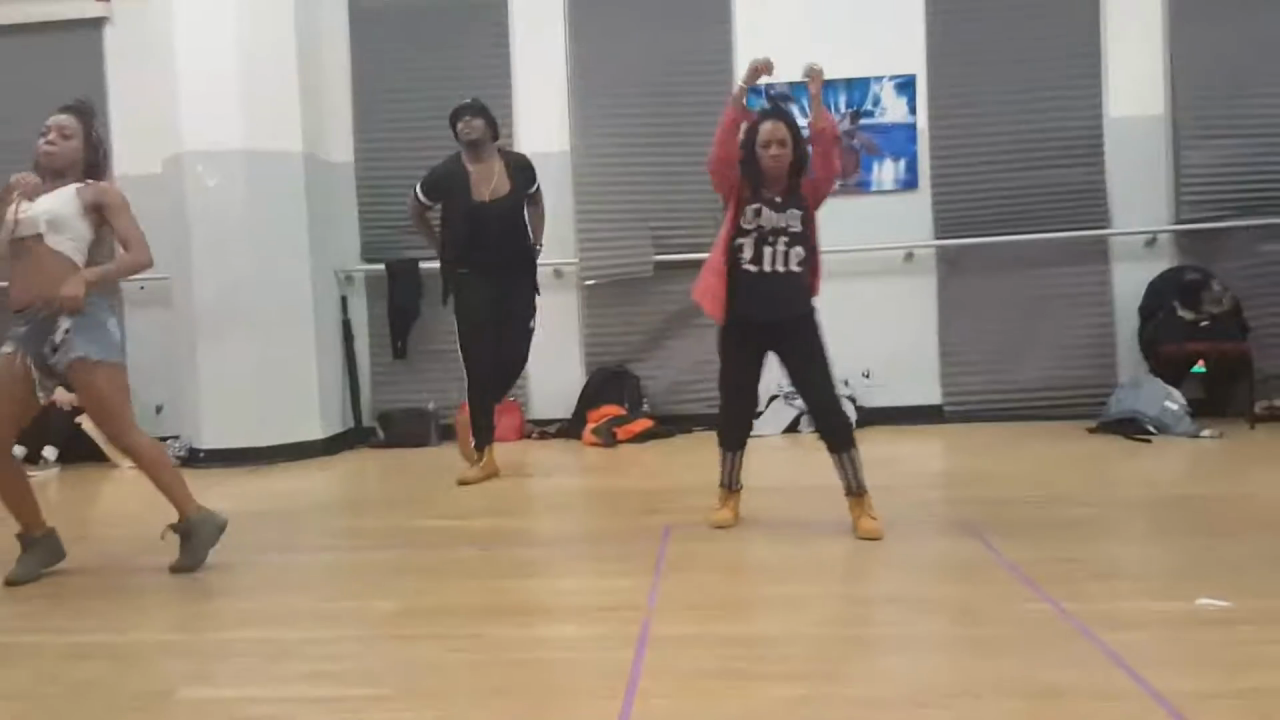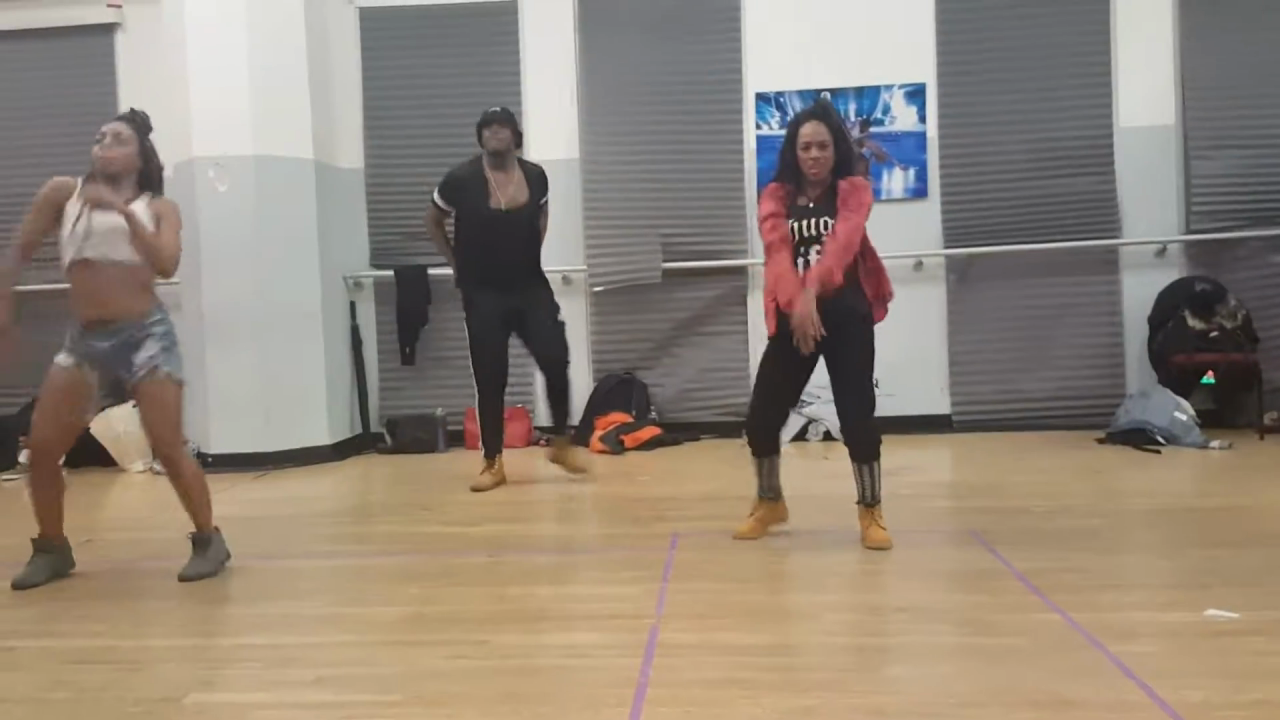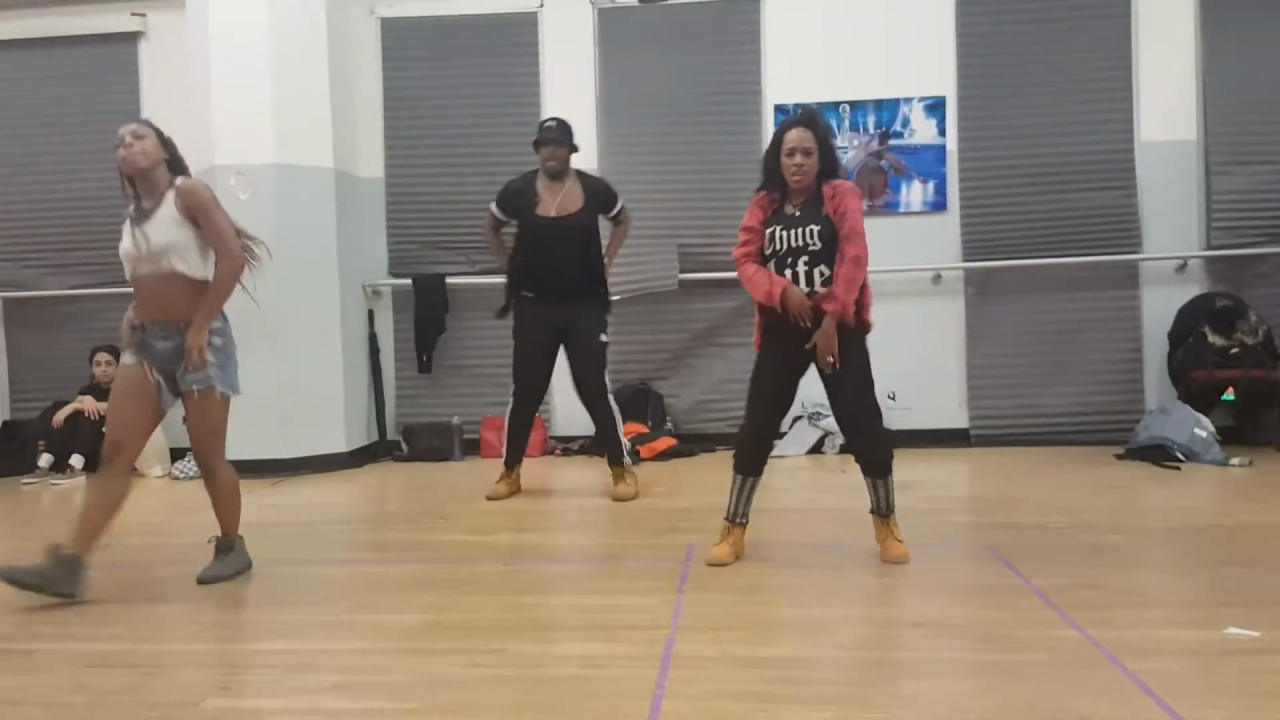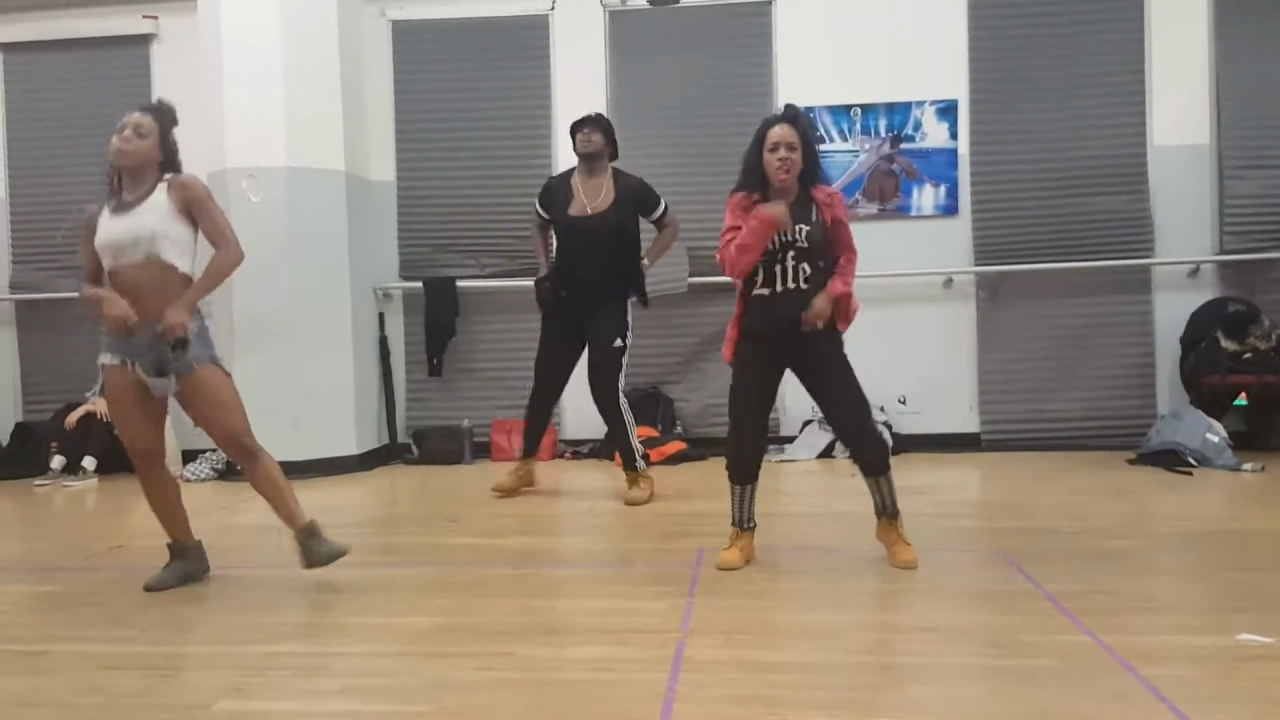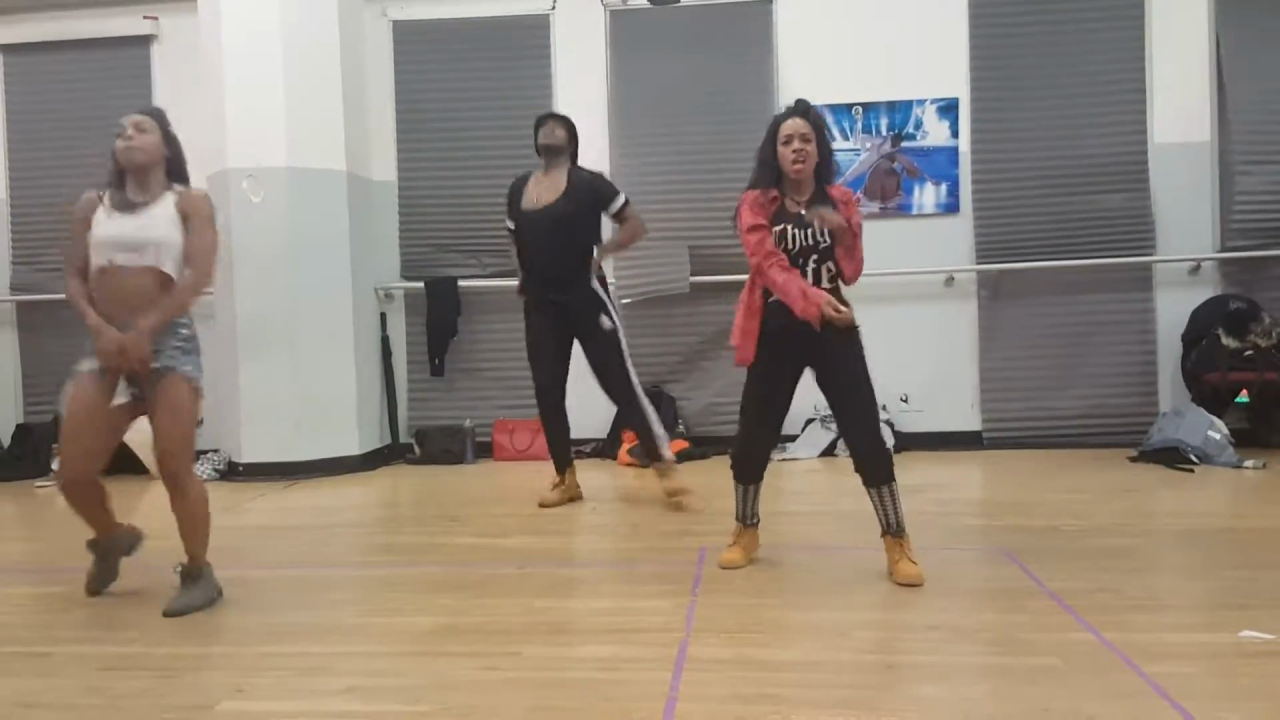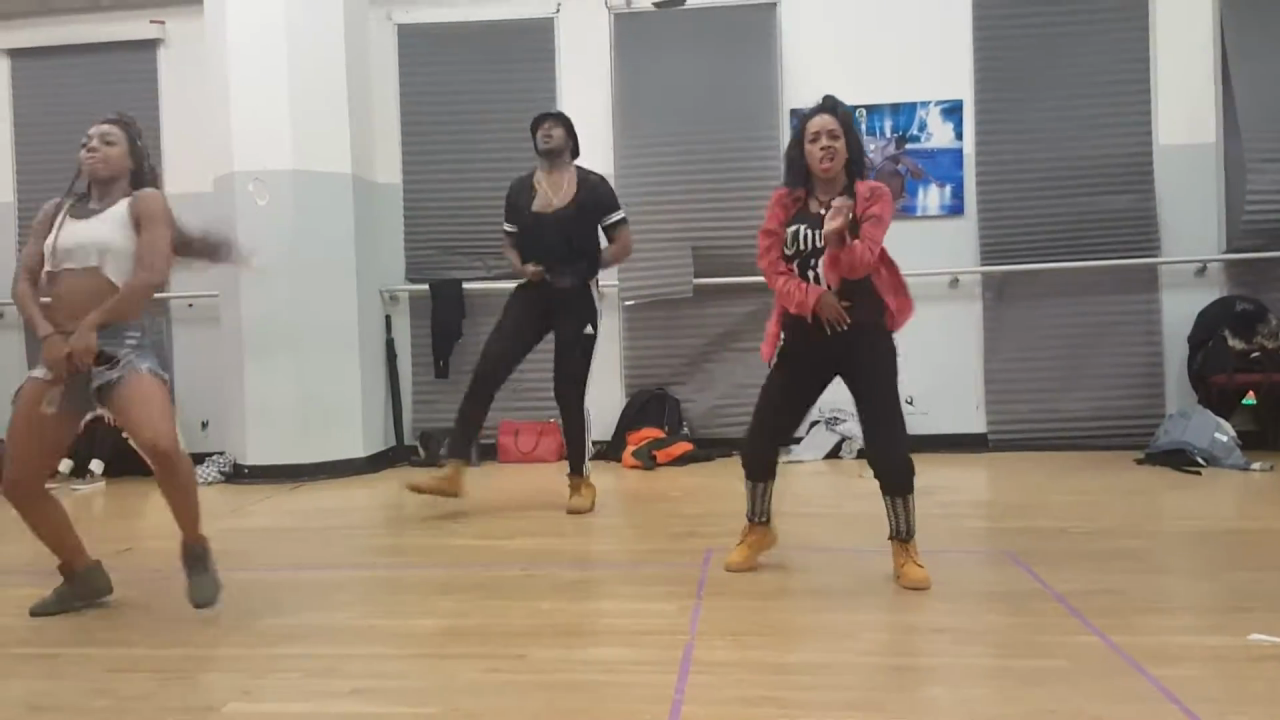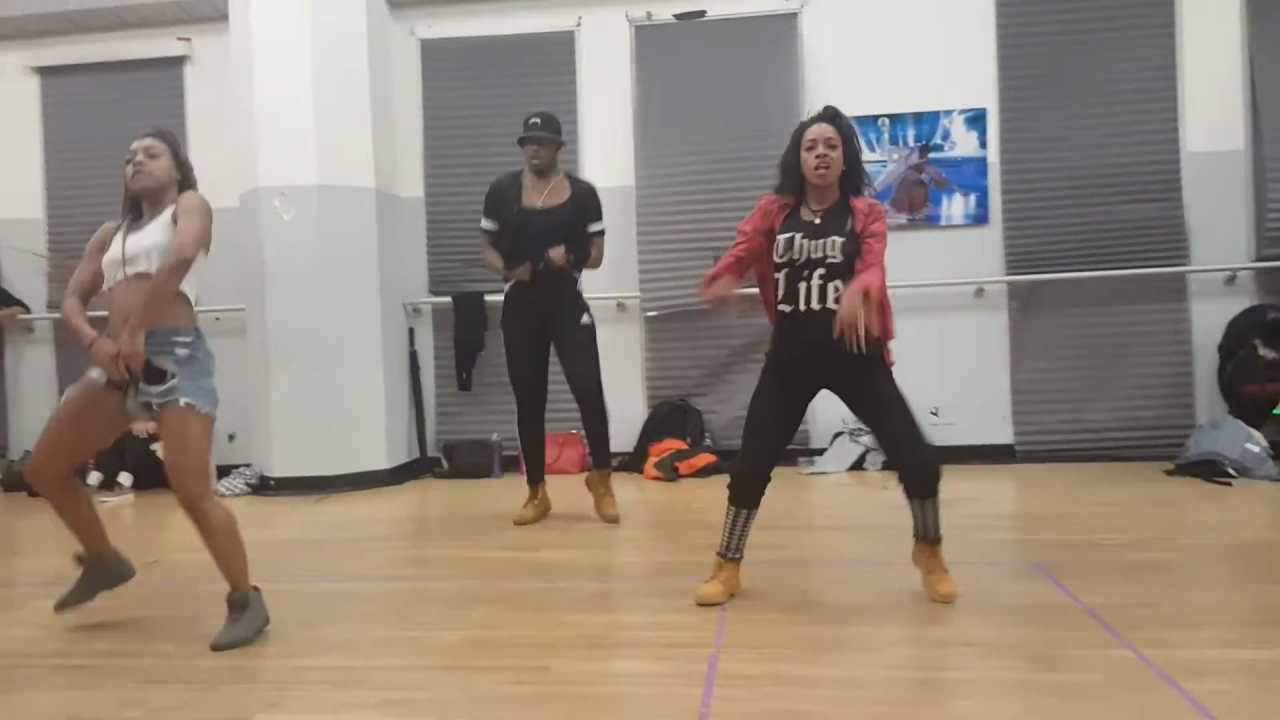
dt=0.4s
person 1, frame 1
left shoulder: (96, 192)
left elbow: (140, 255)
left wrist: (85, 279)
left hip: (77, 320)
left knee: (122, 433)
left ankle: (195, 519)
person 1, frame 2
left shoulder: (159, 208)
right shoulder: (62, 192)
left elbow: (167, 264)
left wrist: (122, 212)
left hip: (145, 335)
right hip: (84, 339)
left knee: (169, 447)
right knee: (42, 450)
left ankle: (208, 540)
right ankle: (52, 549)
person 1, frame 3
left shoulder: (190, 193)
right shoulder: (134, 218)
left elbow: (232, 259)
left wrist: (201, 326)
right wrist: (133, 316)
left hip: (200, 338)
right hip: (146, 343)
left knee: (208, 457)
right knee: (115, 452)
left ankle: (232, 547)
right ankle: (66, 566)
person 1, frame 4
left shoulder: (182, 188)
right shoulder: (97, 216)
left elbow: (231, 250)
right elbow: (89, 282)
left wrist: (184, 304)
right wrist: (105, 299)
left hip: (181, 335)
right hip: (123, 345)
left knee: (240, 442)
right knee: (145, 459)
left ankle: (307, 535)
right ankle: (186, 553)
person 1, frame 5
left shoulder: (189, 202)
right shoulder: (93, 206)
left elbow: (198, 276)
right elbow: (75, 276)
left wrist: (147, 327)
right wrist: (98, 327)
left hip: (169, 342)
right hip: (109, 346)
left knee: (174, 466)
right knee: (72, 473)
left ankle: (198, 574)
right ankle: (113, 539)
person 1, frame 6
left shoulder: (147, 201)
right shoulder: (54, 210)
left elbow: (154, 274)
left wrist: (90, 324)
right wrist: (47, 336)
left hip: (122, 346)
right hip: (60, 353)
left knee: (164, 449)
left ankle: (195, 551)
right ankle: (83, 575)
person 1, frame 7
left shoulder: (190, 206)
right shoulder: (111, 233)
left elbow: (181, 256)
right elbow: (72, 298)
left wrist: (137, 331)
right wrist: (95, 341)
left hip: (174, 355)
right hip: (115, 364)
left knee: (193, 493)
right knee: (42, 467)
left ankle: (246, 601)
right ankle: (103, 560)
person 2, frame 1
left shoulder: (806, 191)
right shoulder: (738, 189)
left elbow: (829, 161)
right elbow: (721, 154)
left wrist: (817, 99)
right wrist: (742, 90)
left hip: (796, 316)
right hip: (743, 318)
left knee: (826, 405)
right knee: (736, 409)
left ankle: (859, 500)
right ankle: (729, 495)
person 2, frame 2
left shoulder: (854, 190)
right shoulder: (776, 196)
left elbow: (844, 242)
right elbow: (777, 251)
left wrist: (815, 288)
right wrist: (797, 304)
left hip: (847, 318)
right hip: (793, 319)
left knee: (858, 415)
right knee: (761, 415)
left ankle: (870, 511)
right ankle: (769, 502)
person 2, frame 3
left shoulder: (841, 194)
right shoulder: (764, 204)
left elbow: (854, 257)
right elbow: (745, 262)
left wrist: (832, 316)
right wrist: (782, 291)
left hip: (837, 328)
right hip: (781, 330)
left knee: (864, 427)
right knee: (756, 428)
left ankle: (886, 524)
right ankle: (734, 530)
person 2, frame 4
left shoulder: (826, 201)
right shoulder: (743, 205)
left elbow: (847, 256)
right elbow: (731, 264)
left wrist: (832, 295)
right wrist: (762, 222)
left hip: (813, 330)
right hip: (758, 335)
left knee: (857, 426)
right knee: (744, 436)
left ankle: (890, 524)
right ankle: (742, 535)
person 2, frame 5
left shoulder: (840, 201)
right shoulder: (756, 204)
left elbow: (852, 270)
right elbow: (768, 267)
left wrist: (843, 234)
right wrist: (813, 301)
left hip: (834, 333)
right hip: (776, 334)
left knee: (866, 435)
right knee: (753, 437)
left ankle: (897, 545)
right ankle: (745, 533)
person 2, frame 6
left shoulder: (873, 196)
right shoulder: (784, 202)
left elbow: (859, 263)
right elbow: (772, 267)
left wrist: (839, 237)
right wrist: (812, 297)
left hip: (866, 337)
right hip: (805, 337)
left knee: (889, 446)
right knee: (760, 438)
left ankle: (904, 550)
right ankle: (758, 530)
person 2, frame 7
left shoulder: (867, 212)
right shoulder: (773, 211)
left elbow: (873, 269)
right elbow: (740, 256)
left wrist: (858, 296)
right wrist: (720, 282)
left hip: (857, 350)
right hip: (790, 356)
left knee: (915, 456)
right knee: (753, 461)
left ankle: (929, 555)
right ankle: (726, 567)
person 3, frame 1
left shoulder: (518, 165)
right shoulder: (445, 175)
left elbow: (535, 203)
right elbow: (417, 213)
left wrist: (536, 246)
right wrist: (445, 251)
left hip: (517, 279)
right hip: (472, 281)
left knee: (511, 363)
right knee: (480, 367)
left ankle: (471, 422)
right ankle: (485, 455)
person 3, frame 2
left shoulder: (535, 176)
right shoulder: (463, 178)
right elbow: (434, 221)
left wrist: (532, 253)
right wrist: (458, 264)
left hip: (530, 286)
right hip: (483, 292)
left knee: (555, 359)
right knee: (490, 377)
left ankle: (561, 442)
right ankle: (492, 463)
person 3, frame 3
left shoulder: (595, 189)
right shoulder: (518, 190)
left elbow: (622, 221)
right elbow: (492, 229)
left wrist: (607, 260)
right wrist: (510, 266)
left hip: (585, 305)
right hip: (534, 306)
left knee: (593, 389)
right knee: (526, 392)
left ankle: (622, 470)
right ankle: (510, 473)
person 3, frame 4
left shoulder: (631, 188)
right shoulder: (556, 188)
left elbow: (670, 226)
right elbow: (540, 228)
left wrist: (645, 263)
right wrist: (545, 266)
left hip: (610, 304)
right hip: (563, 303)
left knee: (606, 391)
right knee: (544, 386)
left ankle: (638, 474)
right ankle: (524, 466)
person 3, frame 5
left shoulder: (588, 184)
right shoulder: (518, 188)
left elbow: (635, 225)
left wrist: (597, 255)
right wrist: (522, 276)
left hip: (584, 294)
right hip: (542, 302)
left knee: (620, 381)
right knee: (547, 391)
left ankle: (664, 465)
right ankle: (565, 479)
person 3, frame 6
left shoulder: (594, 187)
right shoulder: (520, 189)
left elbow: (623, 244)
left wrist: (587, 270)
right wrist: (522, 267)
left hip: (576, 297)
right hip: (533, 294)
left knee: (569, 391)
right knee: (486, 374)
left ankle: (580, 482)
right ankle: (451, 472)
person 3, frame 7
left shoulder: (582, 193)
right shoulder: (502, 190)
left elbow: (595, 255)
right elbow: (488, 246)
left wrist: (568, 257)
right wrist: (508, 271)
left hip: (566, 299)
right hip: (521, 303)
left knee: (588, 386)
right knee: (528, 402)
left ankle: (601, 479)
right ankle: (536, 493)
